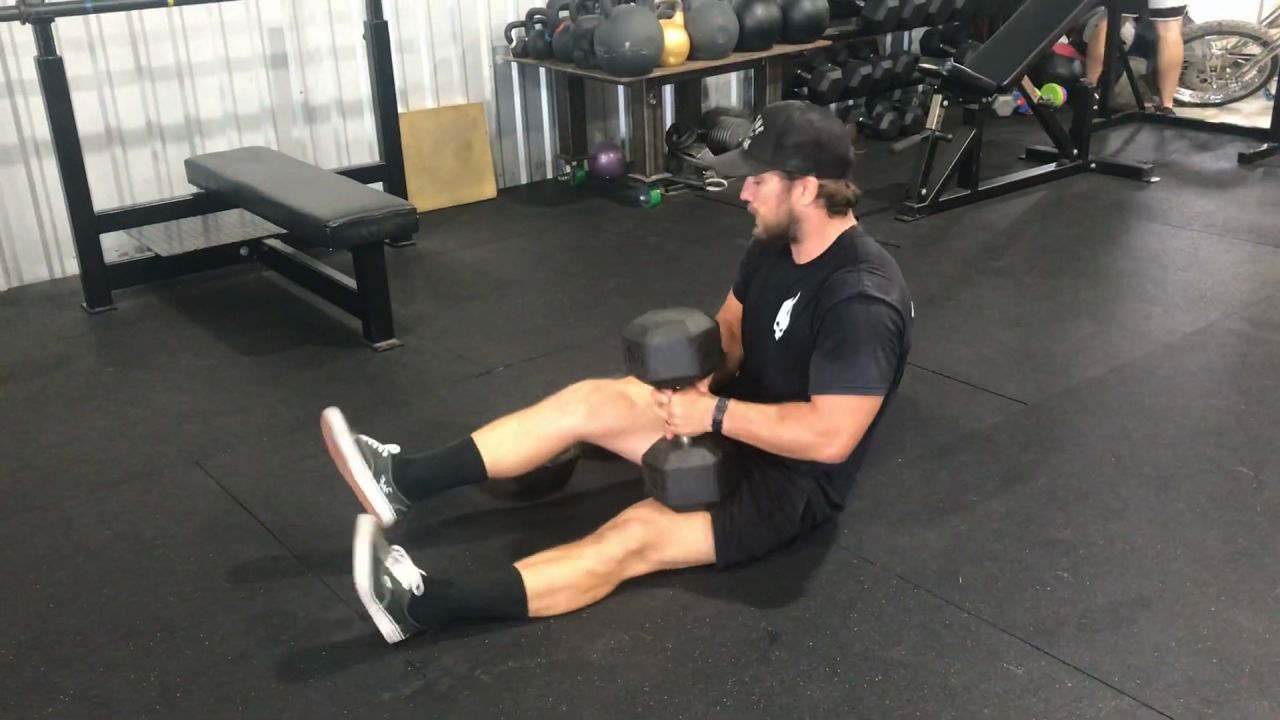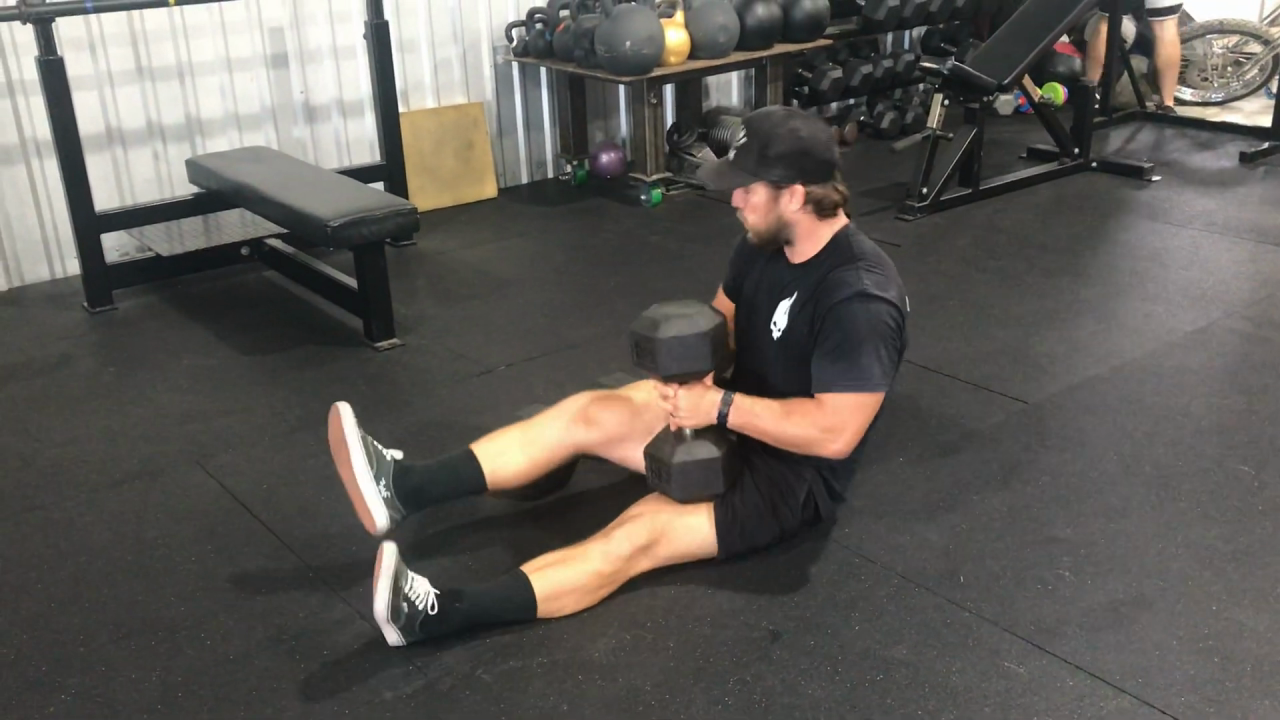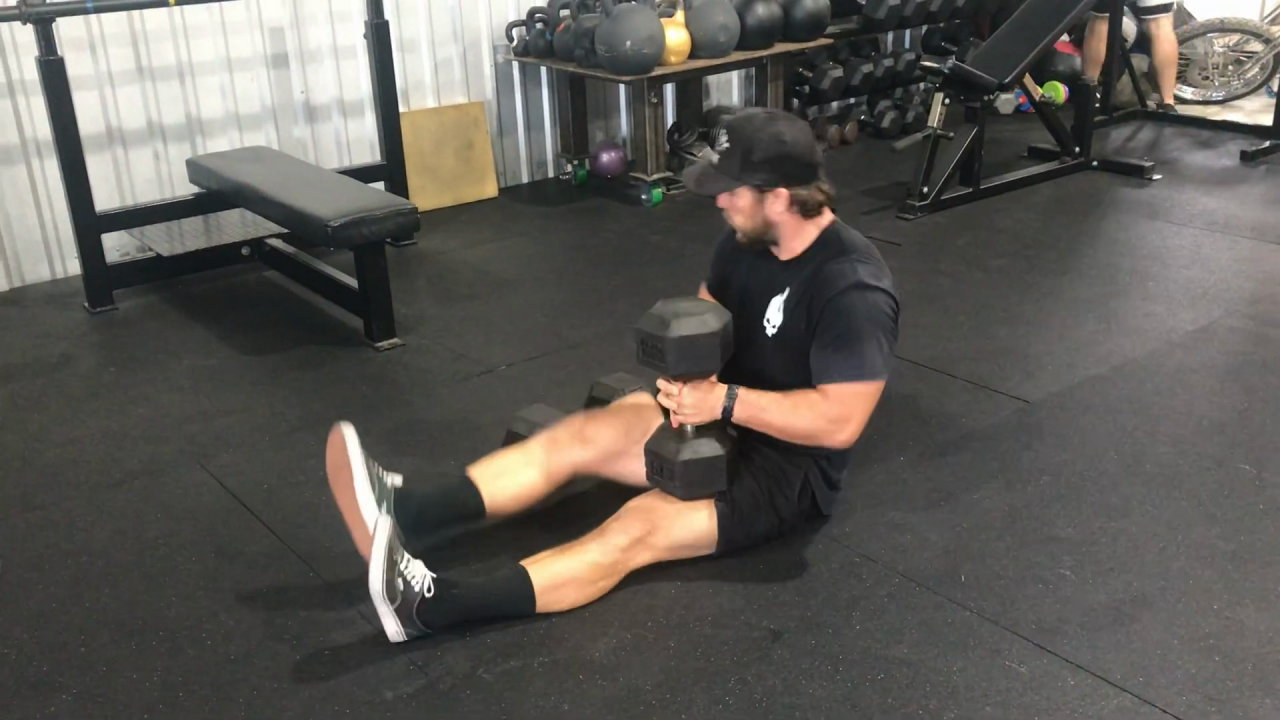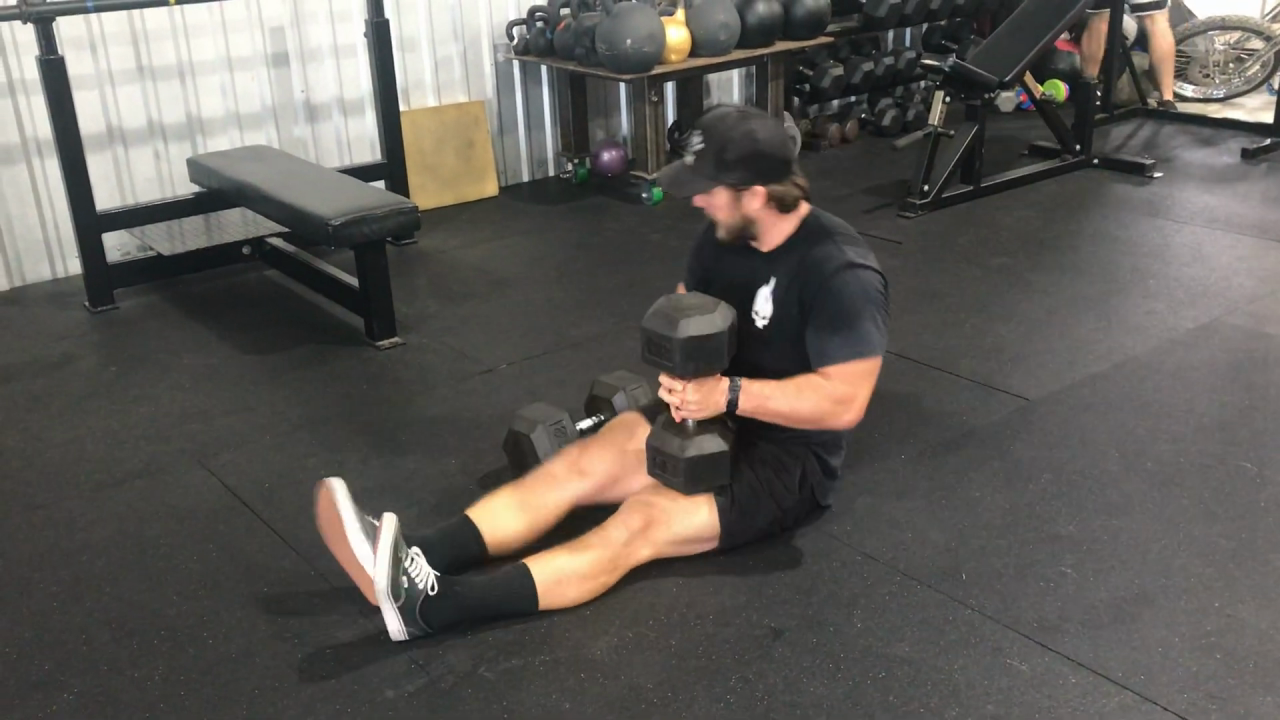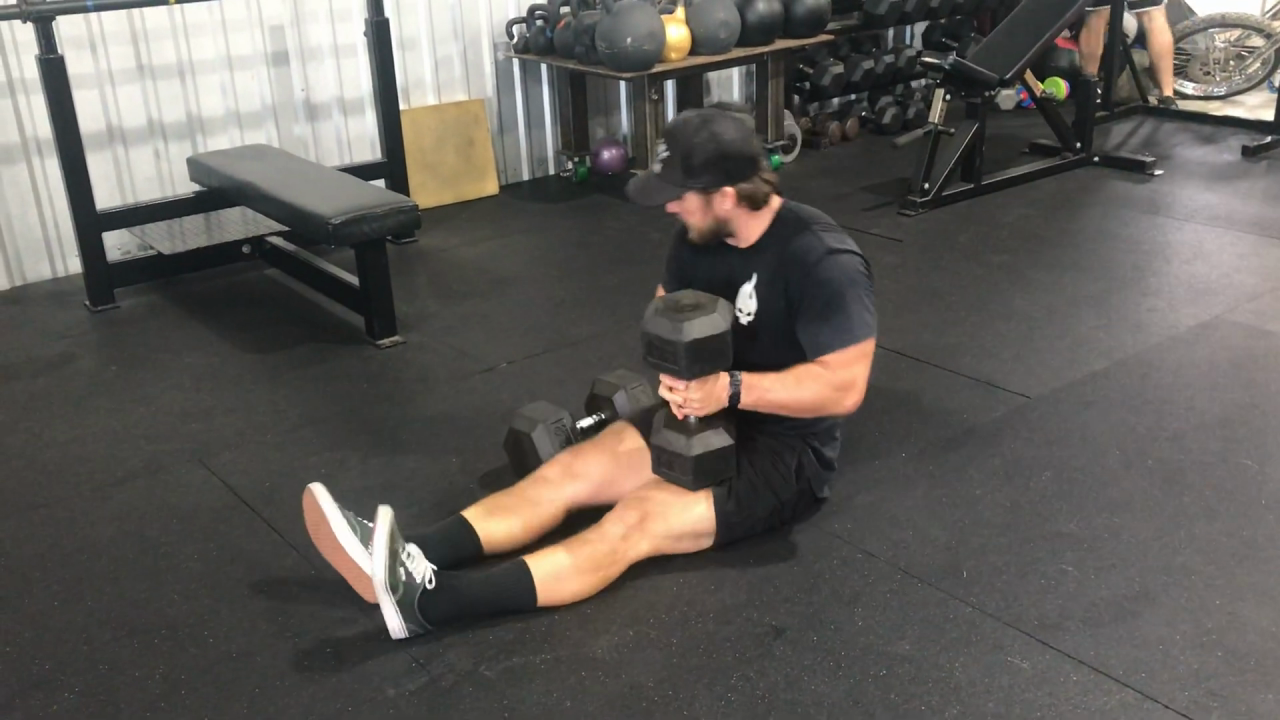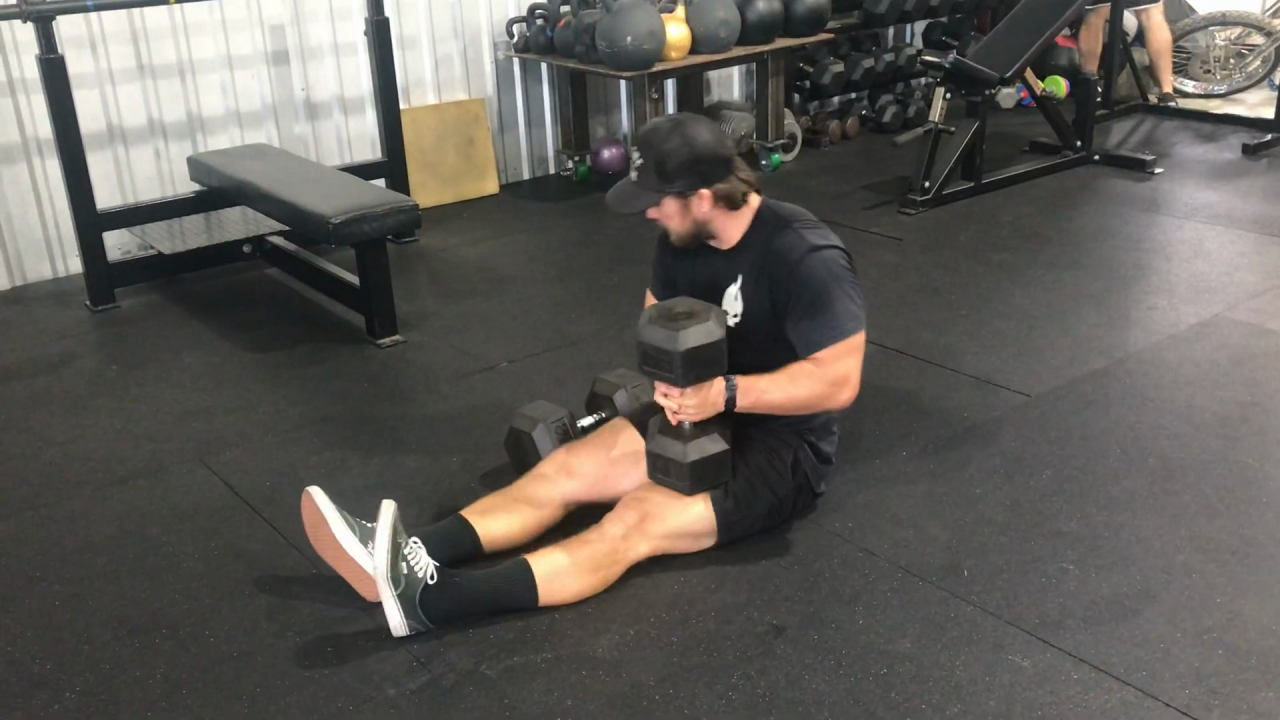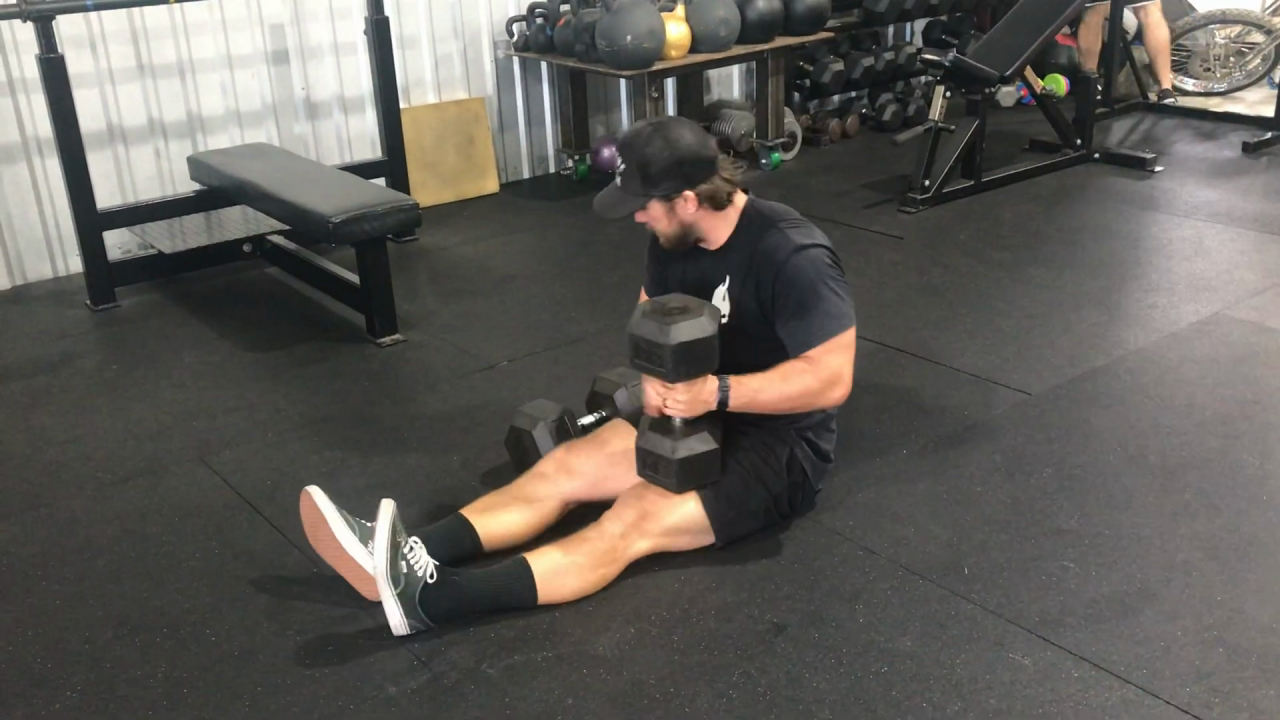
dt=0.1s
person 1, frame 1
left shoulder: (860, 299)
right shoulder: (777, 239)
left elbow: (831, 438)
right elbow: (733, 323)
left wrist: (716, 414)
right wrist: (703, 381)
left hip: (792, 478)
right hip: (737, 420)
left knee: (631, 540)
right knee: (588, 401)
left ankle: (421, 604)
right ankle: (401, 481)
person 1, frame 2
left shoulder: (860, 298)
right shoulder: (767, 242)
left elbow: (835, 433)
right elbow: (725, 317)
left wrist: (721, 407)
right wrist: (701, 375)
left hip: (794, 473)
right hip: (740, 415)
left knee: (637, 535)
right knee: (585, 413)
left ankle: (432, 613)
right ankle: (401, 489)
person 1, frame 3
left shoulder: (854, 289)
right shoulder: (749, 237)
left elbow: (841, 422)
left wrist: (725, 400)
right wrist: (693, 376)
left hip: (791, 464)
right hip: (724, 416)
left knee: (639, 529)
right knee: (578, 436)
left ankle: (427, 606)
right ankle: (403, 511)
person 1, frame 4
left shoulder: (843, 274)
right shoulder: (727, 235)
left elbow: (842, 403)
left wrist: (730, 394)
right wrist: (687, 373)
left hip: (787, 458)
right hip: (716, 414)
left knee: (639, 525)
right knee: (572, 472)
left ankle: (432, 605)
right ankle: (414, 556)
person 1, frame 5
left shoulder: (824, 261)
right shoulder: (700, 234)
left elbow: (845, 386)
left wrist: (731, 388)
right wrist: (679, 373)
left hip: (784, 451)
right hip: (706, 414)
left knee: (638, 521)
right knee: (567, 474)
left ankle: (429, 601)
right ankle: (408, 562)
person 1, frame 6
left shoulder: (807, 258)
right shoulder: (685, 237)
left elbow: (838, 382)
left wrist: (727, 392)
right wrist: (673, 378)
left hip: (781, 449)
right hip: (701, 414)
left knee: (638, 521)
right knee: (563, 470)
left ankle: (431, 598)
right ankle: (411, 558)
person 1, frame 7
left shoulder: (793, 256)
right shoulder: (677, 237)
left elbow: (831, 379)
left wrist: (718, 391)
right wrist: (660, 373)
left hip: (780, 445)
right hip: (701, 413)
left knee: (637, 519)
right knee: (564, 467)
left ankle: (431, 598)
right ankle: (408, 560)
